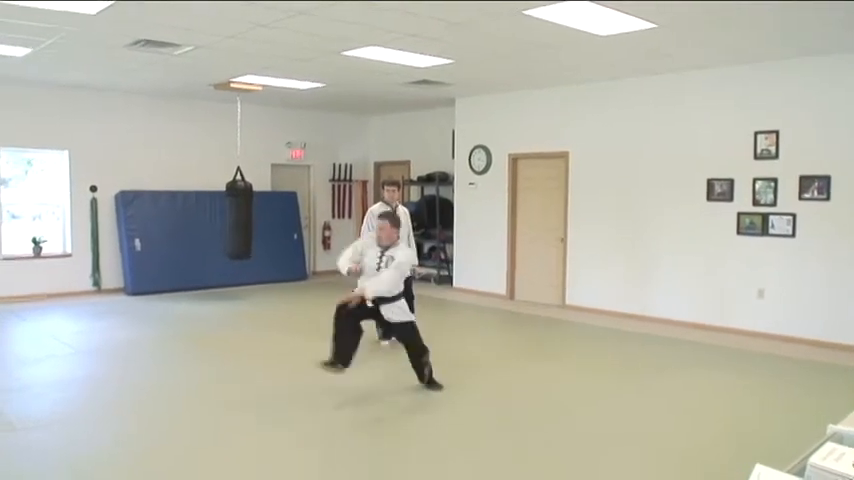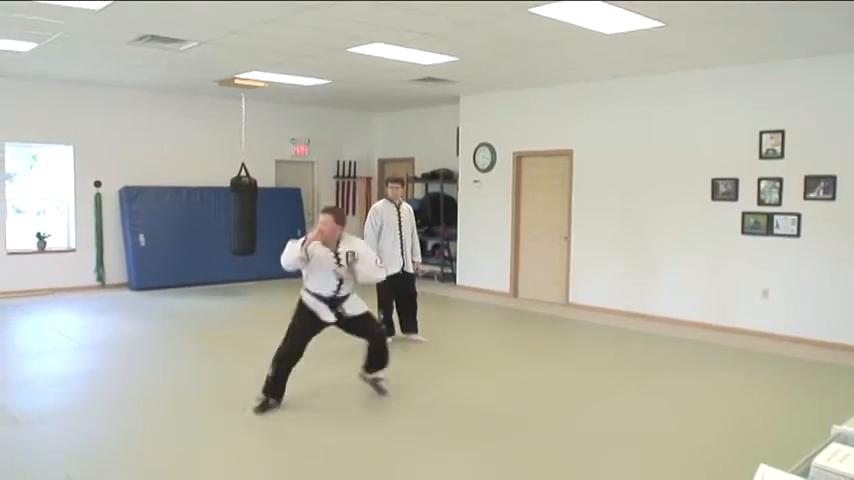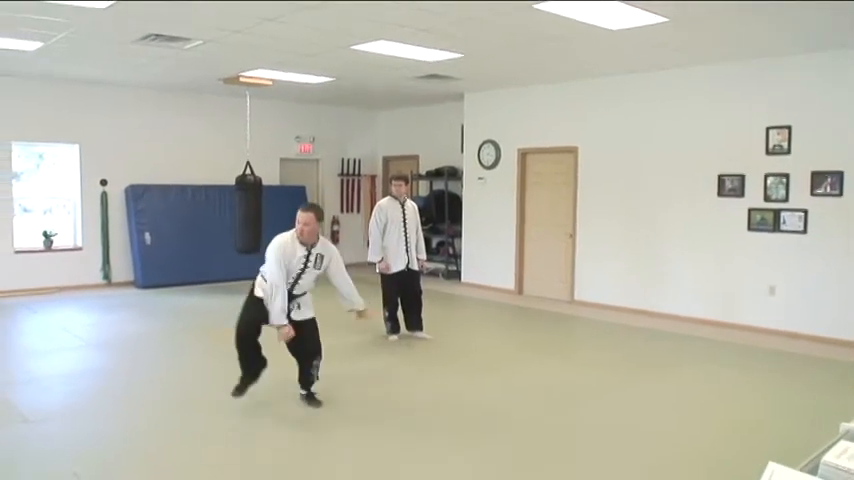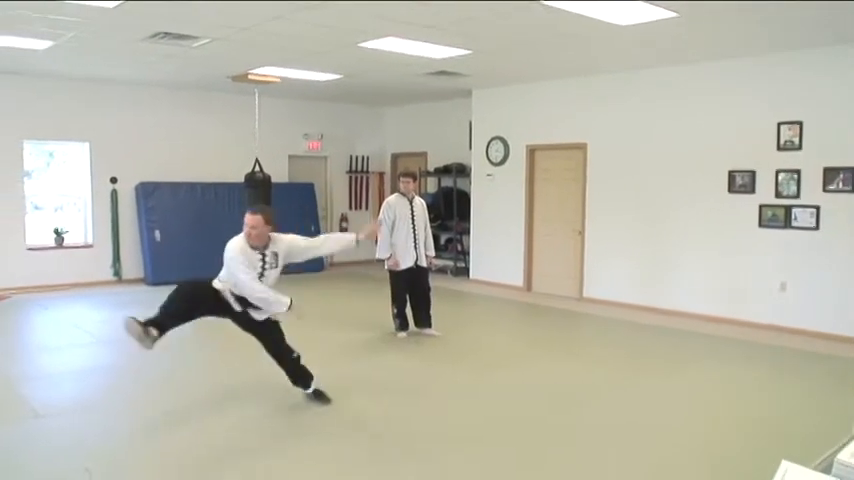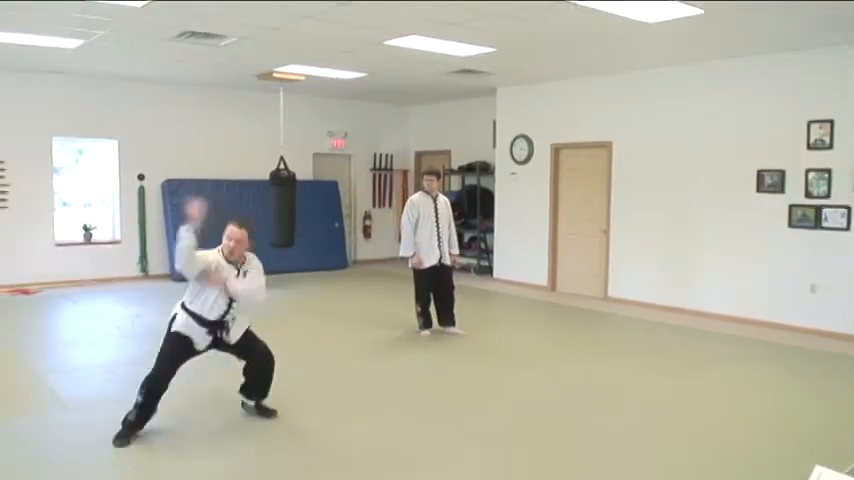
dt=0.2s
person 1, frame 1
left shoulder: (405, 254)
right shoulder: (368, 242)
left elbow: (390, 277)
right elbow: (346, 258)
left wrist: (361, 293)
right wrist: (350, 267)
left hip: (392, 305)
right hip: (366, 299)
left knee: (414, 344)
right knee: (344, 314)
left ankle: (427, 378)
right ankle: (341, 359)
person 1, frame 2
left shoulder: (356, 245)
right shoulder: (310, 245)
left elbow: (378, 273)
right elbow: (287, 262)
left wrist: (353, 273)
right wrist: (306, 242)
left hip: (346, 304)
right hip: (315, 305)
left knee: (378, 336)
right knee: (290, 347)
left ankle: (372, 373)
right ankle: (272, 396)
person 1, frame 3
left shoulder: (327, 248)
right shoulder: (281, 244)
left elbow: (340, 277)
right elbow: (276, 286)
left wrist: (357, 304)
right wrist: (281, 322)
left hip: (296, 300)
right hip: (266, 293)
left knee: (310, 349)
right knee: (246, 332)
left ankle: (307, 390)
right ankle: (250, 374)
person 1, frame 4
left shoulder: (283, 243)
right shoulder: (235, 248)
left elbow: (319, 245)
right elbow: (248, 285)
left wrist: (358, 237)
right wrist: (285, 305)
left hip: (254, 306)
right hip: (223, 294)
left knee: (280, 348)
right knee: (187, 295)
left ankle: (309, 387)
right ankle: (151, 330)
person 1, frame 5
left shoulder: (252, 263)
right shoulder: (206, 259)
left elbow: (257, 295)
right elbow: (185, 265)
left wrist: (228, 283)
right wrist: (192, 225)
left hip: (228, 328)
right hip: (191, 325)
left knee: (263, 360)
right knee: (162, 373)
left ankle: (251, 401)
right ankle: (132, 424)
person 2, frame 1
left shoulder: (404, 211)
right shoulder: (374, 211)
left elbow: (409, 237)
right elbow: (367, 239)
left knee: (407, 300)
right ankle: (384, 335)
person 2, frame 2
left shoulder: (408, 209)
right shoulder: (378, 208)
left elbow: (413, 234)
right elbow: (370, 236)
left wrist: (416, 258)
left hip: (406, 263)
right hip: (386, 264)
left knee: (409, 298)
right knee: (386, 301)
left ankle: (410, 330)
right ankle: (387, 332)
person 2, frame 3
left shoulder: (412, 206)
right shoulder: (382, 206)
left elbow: (418, 232)
right elbow: (375, 233)
left wrist: (421, 256)
right wrist: (379, 259)
left hip: (411, 260)
right hip: (390, 261)
left knee: (414, 295)
right knee: (391, 298)
left ankle: (415, 327)
right ankle: (393, 330)
person 2, frame 4
left shoulder: (421, 203)
right shoulder: (390, 203)
left elbow: (426, 229)
right elbow: (383, 230)
left wrist: (430, 253)
right wrist: (387, 256)
left hip: (419, 257)
right hip: (399, 258)
left knee: (422, 292)
right knee: (399, 295)
left ankle: (424, 324)
right ankle: (401, 327)
person 2, frame 5
left shoulder: (445, 201)
right shoulder: (414, 201)
left elbow: (450, 227)
right elbow: (407, 228)
left wrist: (454, 251)
right wrist: (411, 254)
left hip: (443, 256)
right hip: (423, 256)
left knee: (446, 291)
right knee: (423, 293)
left ankle: (448, 323)
right ankle: (425, 325)
